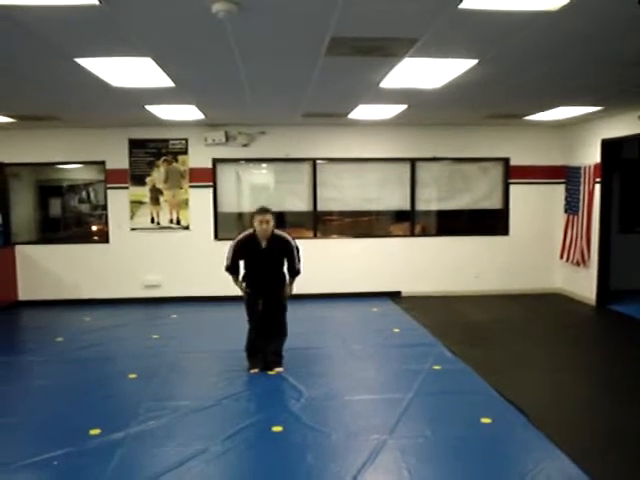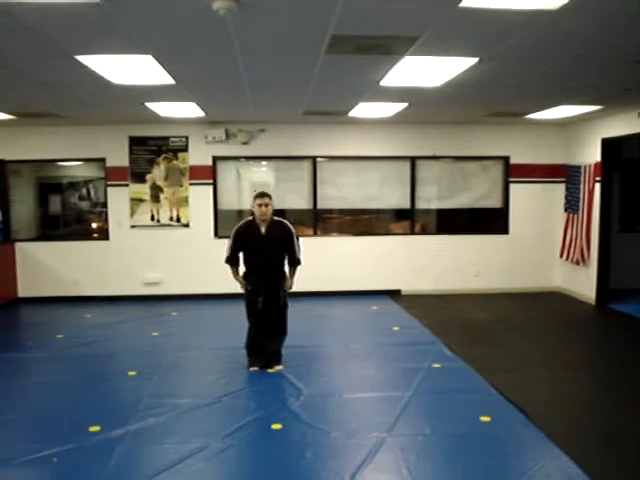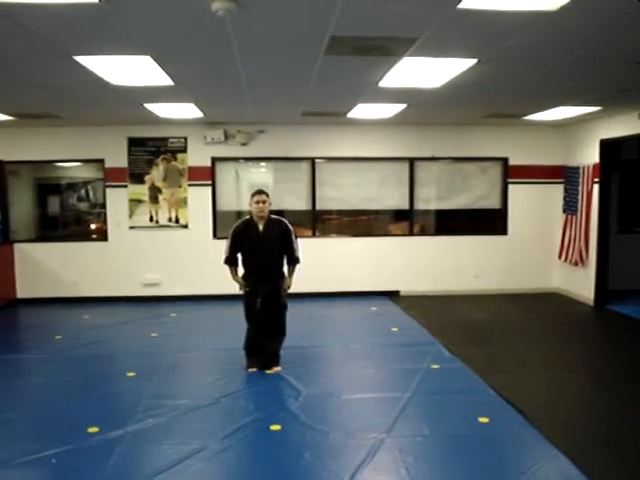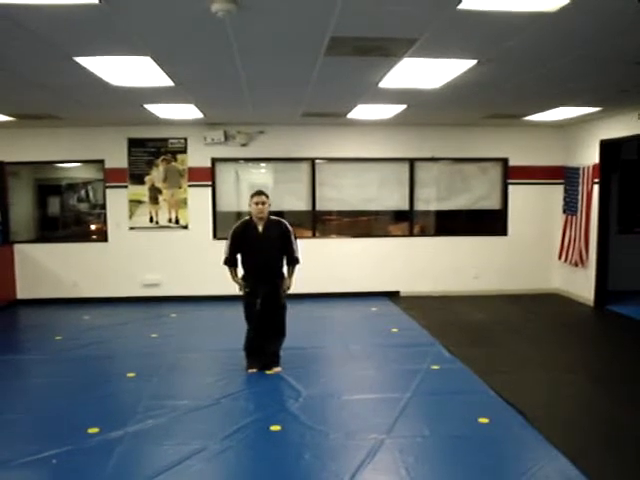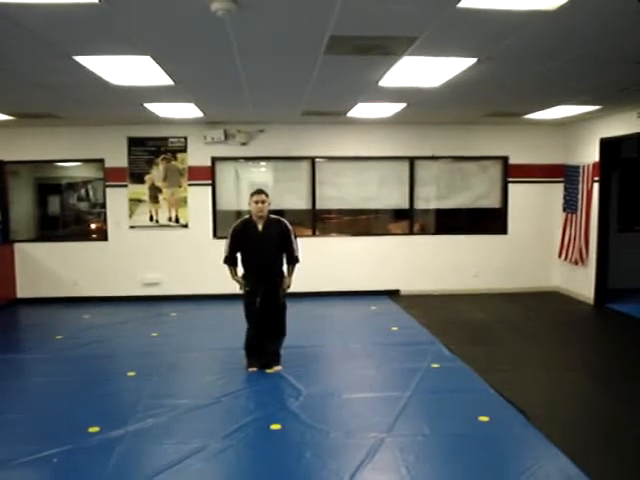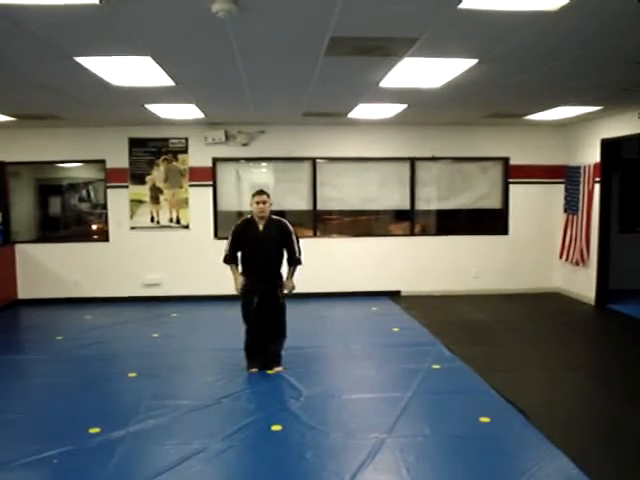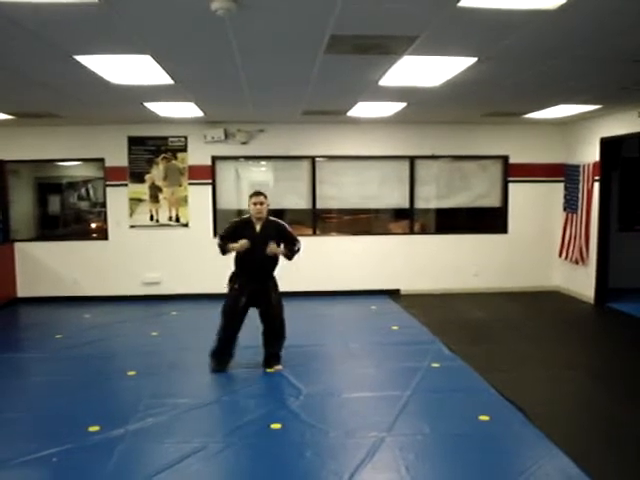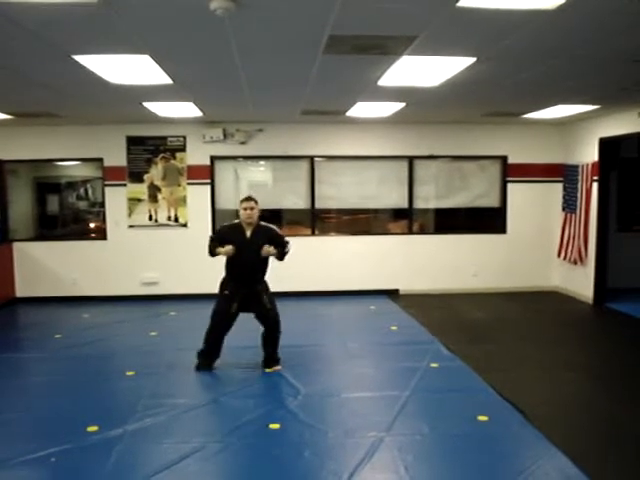
dt=0.2s
person 1, frame 1
left shoulder: (285, 241)
right shoulder: (243, 241)
left elbow: (294, 265)
right elbow: (232, 263)
left wrist: (289, 286)
right wrist: (238, 283)
left hip: (277, 288)
right hip: (253, 288)
left knee: (278, 325)
right knee: (256, 325)
left ankle: (274, 361)
right ankle: (254, 362)
person 1, frame 2
left shoulder: (284, 228)
right shoulder: (243, 229)
left elbow: (294, 255)
right elbow: (232, 254)
left wrist: (290, 278)
right wrist: (237, 277)
left hip: (277, 283)
right hip: (253, 284)
left knee: (278, 323)
right knee: (255, 323)
left ankle: (273, 359)
right ankle: (254, 360)
person 1, frame 3
left shoulder: (282, 226)
right shoulder: (241, 228)
left elbow: (293, 253)
right elbow: (231, 254)
left wrist: (289, 277)
right wrist: (236, 278)
left hip: (276, 283)
right hip: (252, 284)
left knee: (276, 324)
right knee: (254, 324)
left ankle: (272, 360)
right ankle: (253, 361)
person 1, frame 4
left shoulder: (282, 227)
right shoulder: (240, 229)
left elbow: (292, 254)
right elbow: (230, 255)
left wrist: (289, 278)
right wrist: (236, 278)
left hip: (276, 284)
right hip: (252, 285)
left knee: (276, 324)
right knee: (254, 324)
left ankle: (272, 361)
right ankle: (253, 361)
person 1, frame 5
left shoulder: (281, 225)
right shoulder: (240, 227)
left elbow: (292, 252)
right elbow: (230, 254)
left wrist: (288, 277)
right wrist: (236, 277)
left hip: (275, 282)
right hip: (252, 283)
left knee: (276, 323)
right knee: (254, 323)
left ankle: (272, 359)
right ankle: (253, 360)
person 1, frame 6
left shoulder: (282, 226)
right shoulder: (242, 226)
left elbow: (295, 252)
right elbow: (230, 252)
left wrist: (289, 278)
right wrist: (237, 275)
left hip: (274, 282)
right hip: (250, 282)
left knee: (276, 324)
right knee: (252, 323)
left ankle: (272, 360)
right ankle: (252, 360)
person 1, frame 7
left shoulder: (278, 226)
right shoulder: (238, 225)
left elbow: (295, 245)
right elbow: (222, 241)
left wrist: (283, 250)
right wrist: (233, 246)
left hip: (266, 281)
right hip: (241, 281)
left knee: (274, 321)
right knee: (230, 320)
left ankle: (272, 360)
right ankle: (220, 358)
person 1, frame 8
left shoulder: (268, 230)
right shoulder: (227, 230)
left elbow: (285, 245)
right elbow: (213, 244)
left wrist: (274, 252)
right wrist: (221, 250)
left hip: (257, 285)
right hip: (232, 286)
left knee: (272, 321)
right knee: (219, 323)
left ankle: (271, 360)
right ankle: (206, 359)
